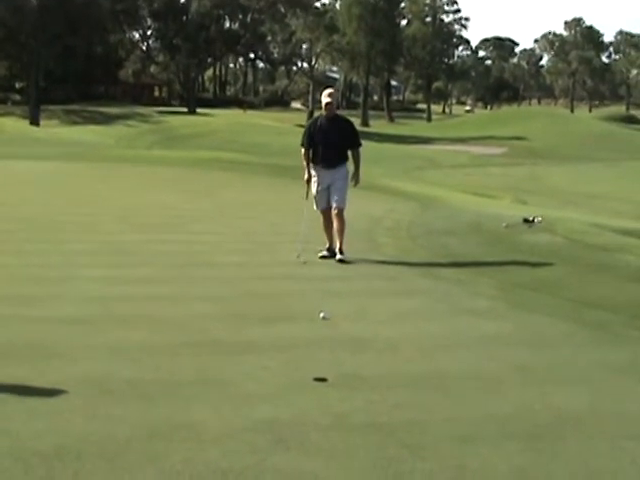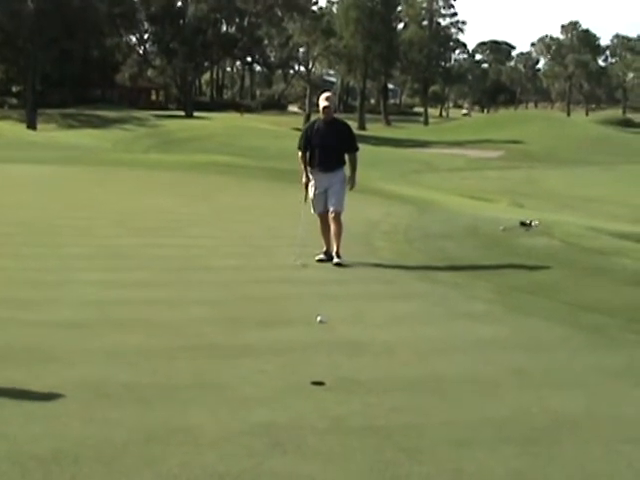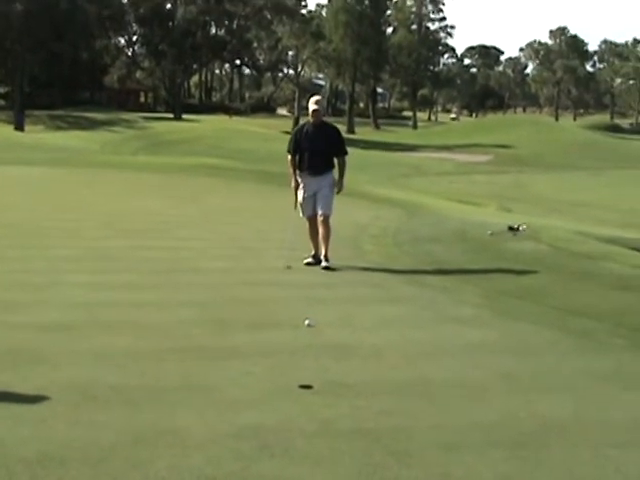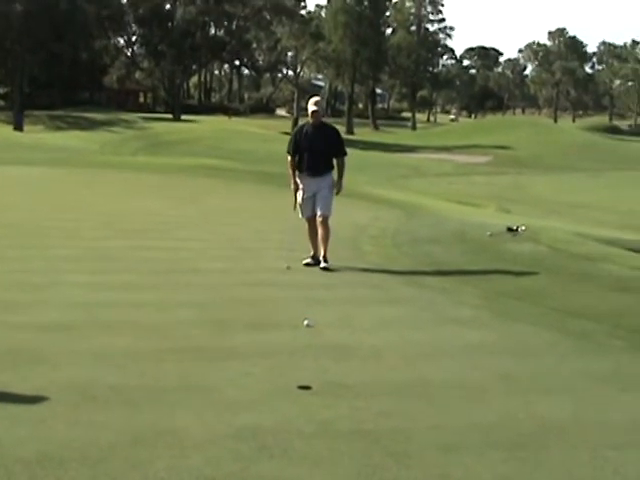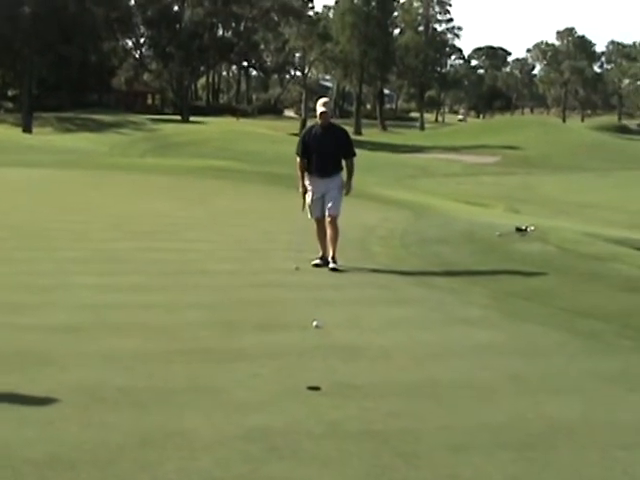
dt=0.1s
person 1, frame 1
left shoulder: (346, 124)
right shoulder: (313, 124)
left elbow: (355, 149)
right elbow: (305, 149)
left wrist: (357, 171)
right wrist: (307, 170)
left hip: (339, 171)
right hip: (319, 172)
left knee: (337, 210)
right knee: (325, 211)
left ankle: (340, 249)
right ankle: (330, 246)
person 1, frame 2
left shoulder: (343, 128)
right shoulder: (311, 127)
left elbow: (352, 153)
right elbow: (302, 152)
left wrist: (353, 174)
right wrist: (305, 173)
left hip: (337, 175)
right hip: (316, 175)
left knee: (335, 214)
right knee: (322, 215)
left ankle: (337, 253)
right ankle: (327, 250)
person 1, frame 3
left shoulder: (332, 131)
right shoulder: (300, 130)
left elbow: (341, 157)
right elbow: (292, 156)
left wrist: (341, 178)
right wrist: (294, 178)
left hip: (326, 179)
right hip: (305, 179)
left knee: (323, 218)
right knee: (310, 219)
left ankle: (325, 256)
right ankle: (315, 253)
person 1, frame 4
left shoulder: (332, 132)
right shoulder: (299, 131)
left elbow: (340, 158)
right elbow: (291, 157)
left wrist: (340, 179)
right wrist: (293, 179)
left hip: (325, 180)
right hip: (304, 180)
left knee: (322, 218)
right knee: (310, 219)
left ankle: (324, 257)
right ankle: (314, 254)
person 1, frame 5
left shoulder: (341, 133)
right shoulder: (308, 133)
left elbow: (349, 159)
right elbow: (301, 159)
left wrist: (349, 180)
right wrist: (301, 183)
left hip: (334, 180)
right hip: (313, 181)
left knee: (331, 218)
right knee: (319, 220)
left ankle: (333, 257)
right ankle: (323, 255)
